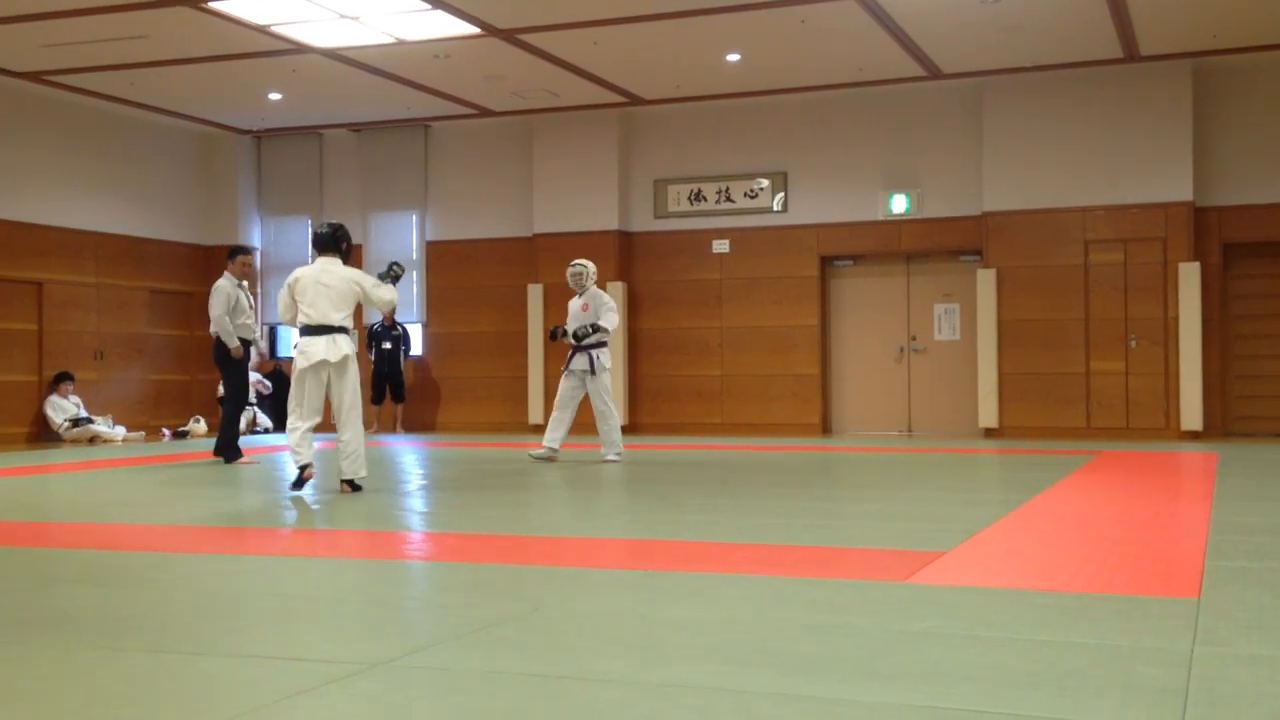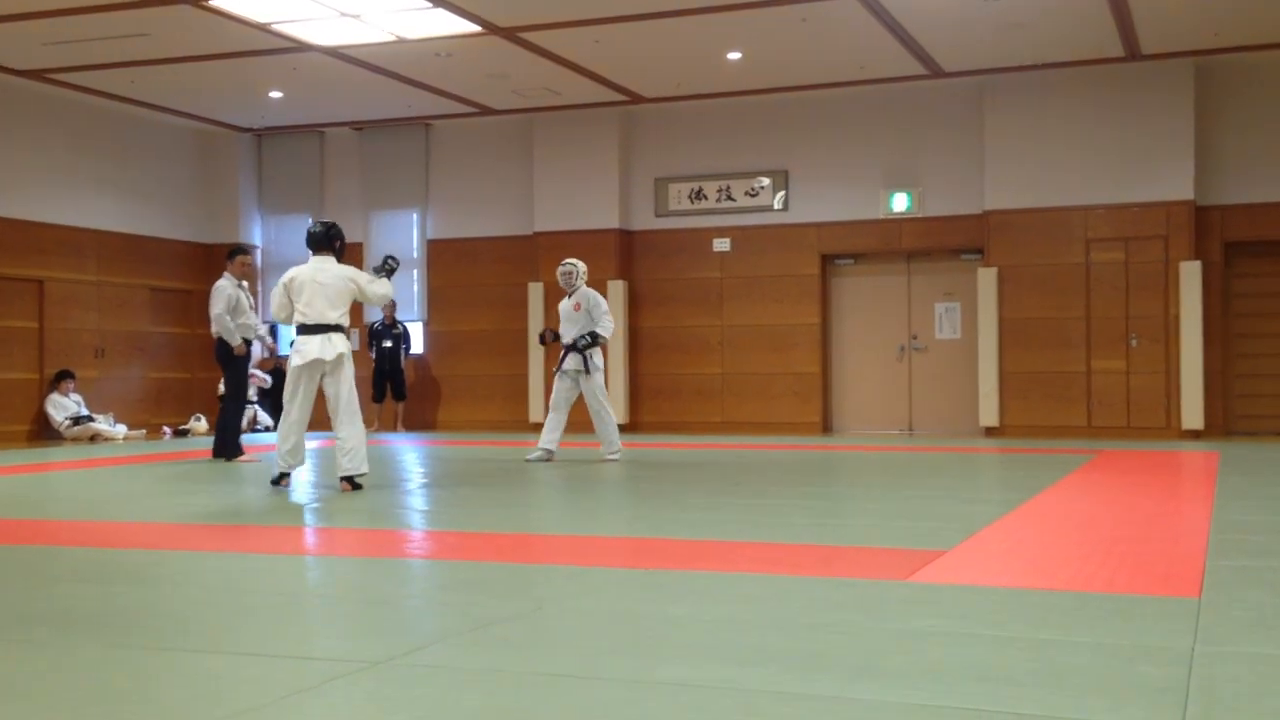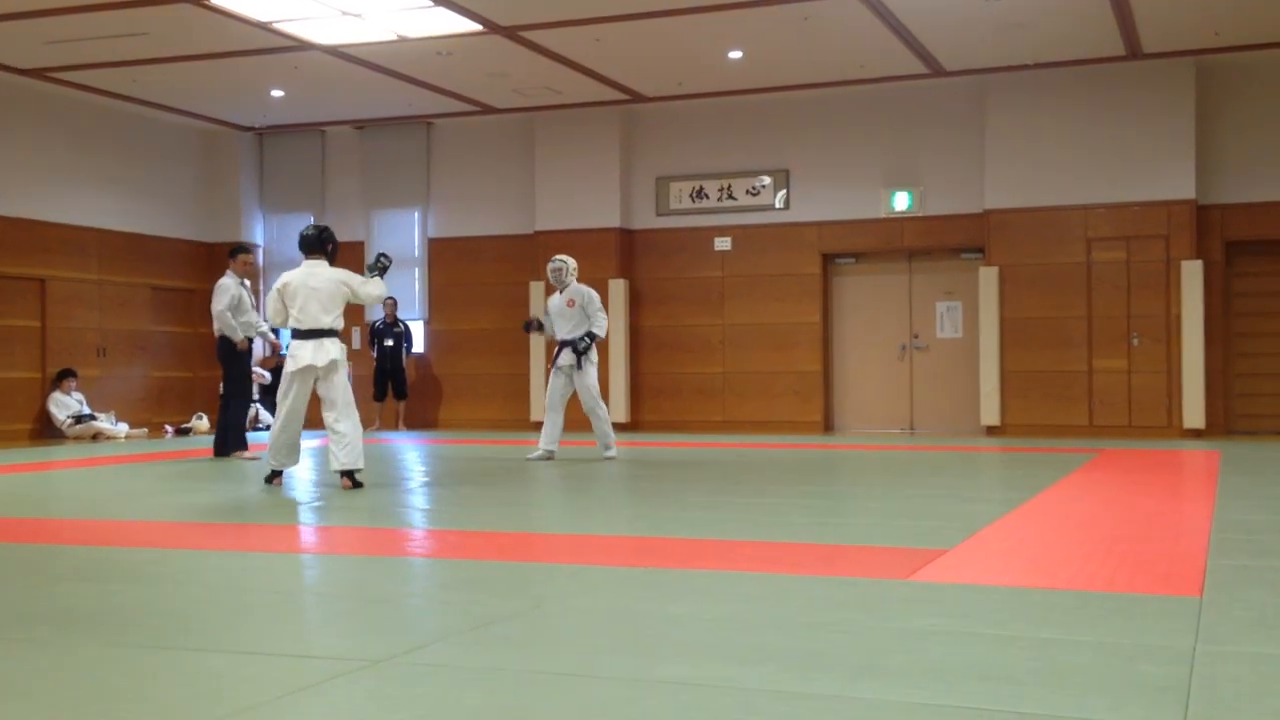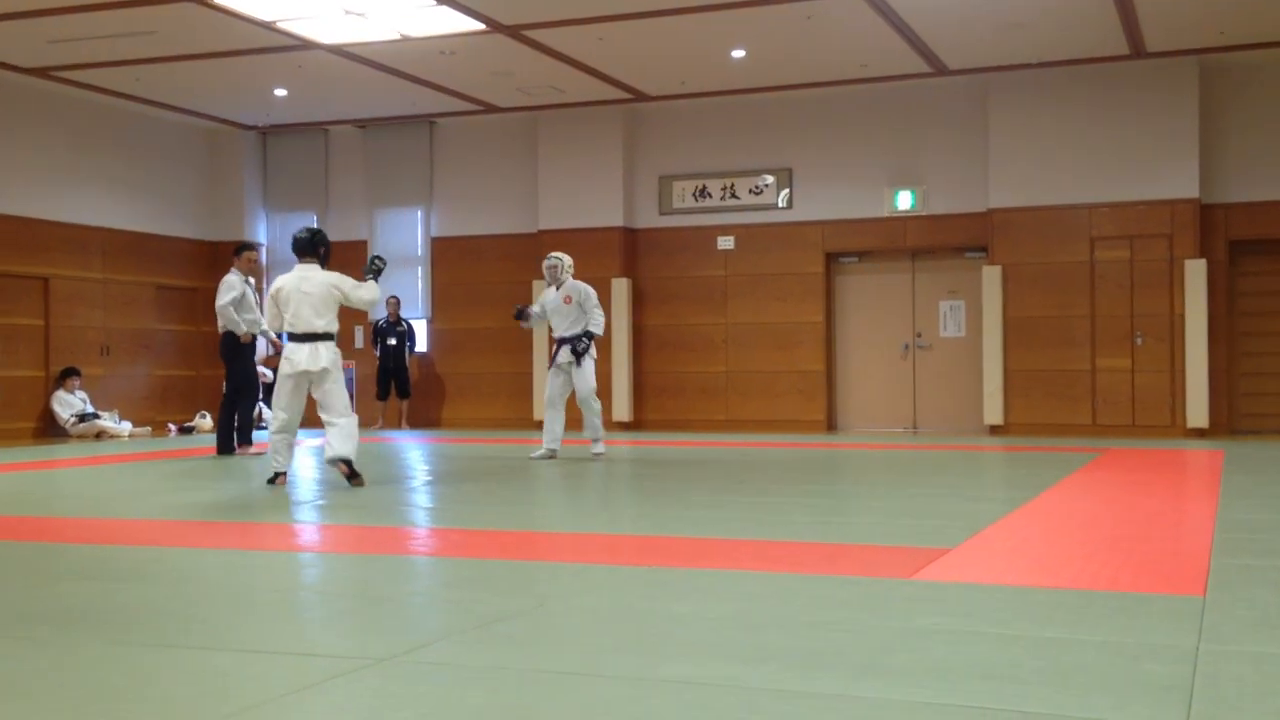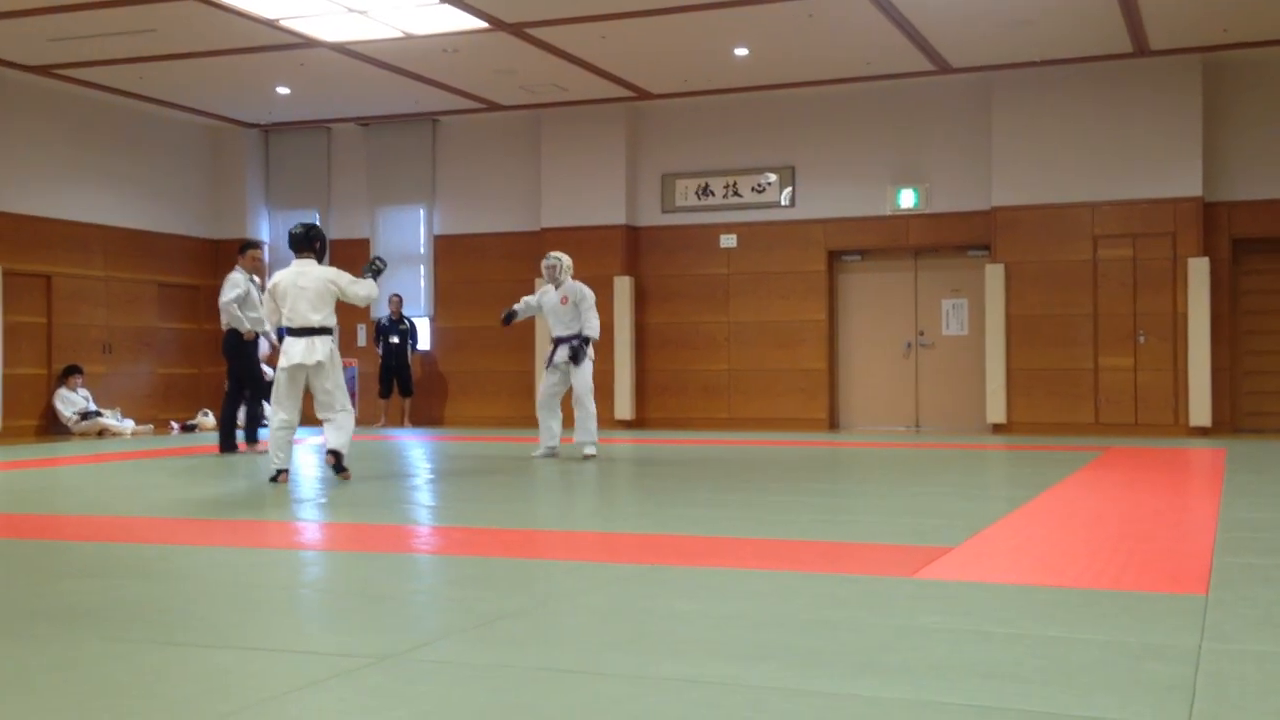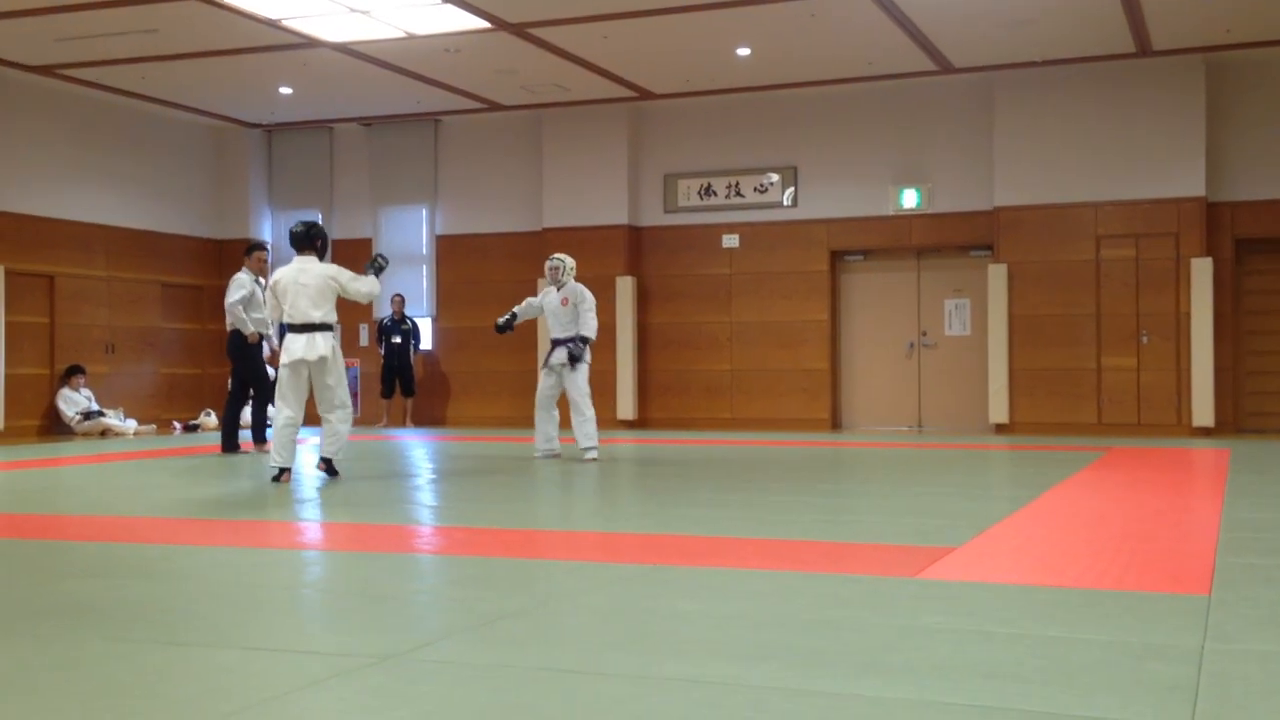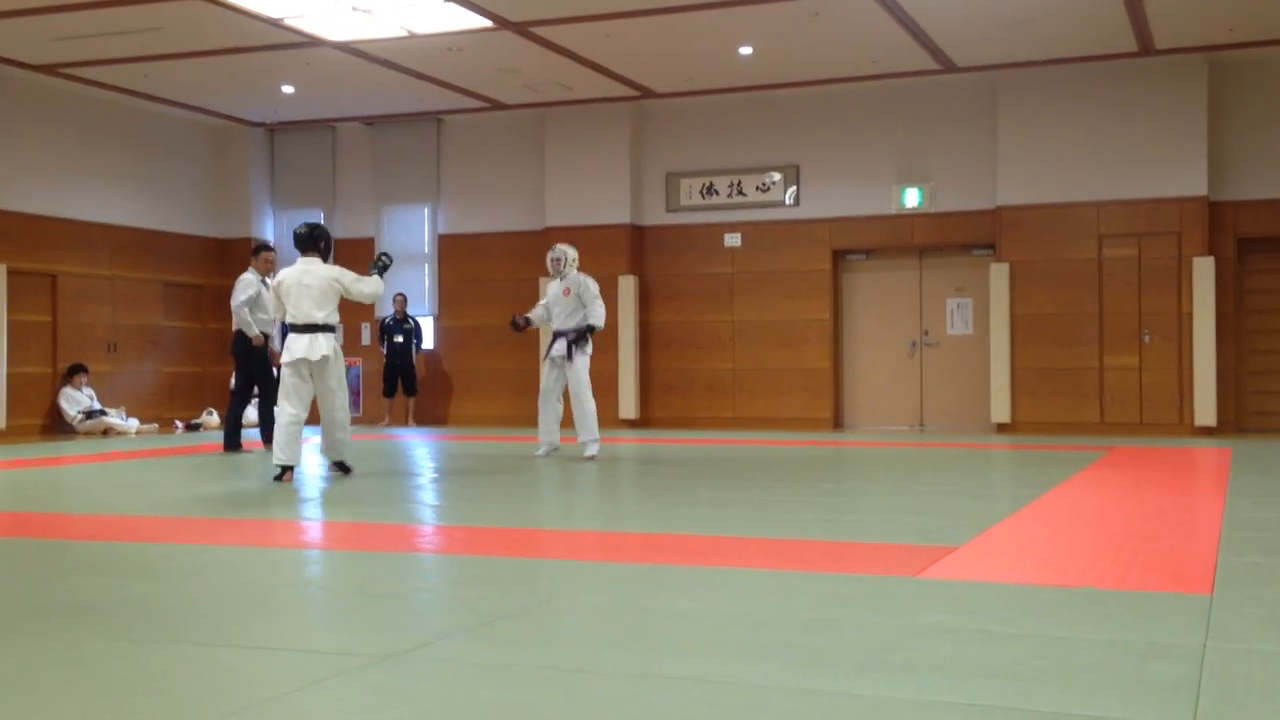
dt=0.1s
person 1, frame 1
left shoulder: (298, 276)
right shoulder: (354, 276)
left elbow: (285, 315)
right elbow: (387, 301)
right wrist: (389, 281)
left hip: (309, 347)
right hip: (340, 347)
left knee: (301, 413)
right knee: (349, 416)
left ankle: (304, 465)
right ankle: (349, 477)
person 1, frame 2
left shoulder: (293, 274)
right shoulder: (348, 274)
left elbow: (280, 313)
right elbow: (382, 295)
right wrist: (385, 275)
left hip: (305, 345)
right hip: (336, 345)
left knee: (295, 412)
right knee: (346, 414)
left ankle: (284, 471)
right ankle: (349, 475)
person 1, frame 3
left shoulder: (287, 279)
right shoulder: (341, 277)
left elbow: (275, 318)
right elbow: (376, 294)
right wrist: (377, 274)
left hip: (300, 350)
right hip: (330, 350)
left knee: (288, 414)
right knee: (342, 414)
left ankle: (277, 470)
right ankle: (347, 470)
person 1, frame 4
left shoulder: (280, 284)
right shoulder: (334, 281)
left elbow: (273, 323)
right elbow: (369, 298)
right wrist: (372, 277)
left hip: (294, 354)
right hip: (324, 353)
left knee: (283, 417)
right knee: (340, 415)
left ankle: (279, 472)
right ankle: (344, 460)
person 1, frame 5
left shoulder: (278, 279)
right shoulder: (331, 276)
left elbow: (272, 318)
right elbow: (366, 295)
right wrist: (371, 276)
left hip: (292, 347)
right hip: (322, 347)
left knee: (283, 413)
right knee: (338, 408)
left ankle: (281, 469)
right ankle: (334, 452)
person 1, frame 6
left shoulder: (279, 275)
right shoulder: (331, 272)
left elbow: (274, 314)
right elbow: (367, 291)
right wrist: (373, 273)
left hip: (293, 344)
right hip: (323, 344)
left knee: (287, 410)
right knee: (336, 407)
left ankle: (284, 467)
right ankle: (327, 457)
person 1, frame 7
left shoulder: (283, 276)
right shoulder: (334, 274)
left elbow: (278, 313)
right elbow: (371, 292)
right wrist: (377, 272)
left hip: (295, 343)
right hip: (325, 344)
left knee: (290, 408)
right knee: (334, 408)
left ankle: (286, 466)
right ankle: (336, 458)
person 2, frame 1
left shoulder: (242, 288)
right shoulder: (223, 287)
right elbow: (219, 318)
left wrist: (257, 344)
right wrist: (234, 344)
left hip: (240, 347)
right hip: (230, 349)
left knee: (238, 399)
right knee: (235, 400)
left ankle: (223, 448)
right ankle: (231, 453)
person 2, frame 2
left shoulder: (242, 288)
right shoulder: (224, 286)
left elbow: (252, 320)
right elbow: (219, 317)
left wrist: (266, 340)
right wrist: (236, 342)
left hip: (241, 348)
right hip: (231, 349)
left knee: (233, 398)
right knee: (236, 398)
left ankle: (221, 448)
right ankle: (233, 451)
person 2, frame 3
left shoulder: (244, 286)
right shoulder: (226, 284)
left elbow: (253, 318)
right elbow: (220, 313)
left wrist: (269, 337)
right wrist: (238, 337)
left hip: (241, 346)
right hip: (232, 346)
left knee: (231, 397)
right knee: (241, 395)
left ankle: (222, 447)
right ankle: (237, 446)
person 2, frame 4
left shoulder: (247, 283)
right shoulder: (232, 281)
left elbow: (256, 317)
right elbow: (223, 307)
left wrist: (271, 336)
right wrist: (242, 330)
left hip: (243, 343)
right hip: (236, 342)
left knee: (233, 395)
right knee: (250, 391)
left ankle: (225, 445)
right ankle: (243, 442)
person 2, frame 5
left shoulder: (253, 282)
right shoulder: (236, 279)
left elbow: (259, 316)
right elbow: (226, 304)
left wrist: (271, 338)
right wrist: (245, 328)
left hip: (246, 341)
right hip: (239, 340)
left knee: (235, 392)
right knee: (256, 389)
left ankle: (227, 443)
right ankle: (252, 440)
person 2, frame 6
left shoulder: (257, 283)
right shoulder: (242, 280)
left elbow: (263, 318)
right elbow: (231, 305)
left wrist: (272, 342)
right wrist: (249, 331)
left hip: (250, 342)
right hip: (244, 342)
left knee: (238, 394)
right knee: (262, 390)
left ankle: (229, 443)
right ankle: (260, 440)
person 2, frame 7
left shoulder: (264, 283)
right shoulder: (248, 280)
right elbow: (238, 307)
left wrist: (273, 345)
right wrist: (253, 333)
left hip: (256, 343)
right hip: (250, 342)
left knee: (242, 393)
right knee: (268, 390)
left ankle: (231, 442)
right ankle: (269, 439)
person 3, frame 1
left shoulder: (600, 297)
right shoulder: (574, 302)
left elbow: (610, 320)
left wrist: (590, 329)
right wrist: (561, 332)
left hip: (595, 357)
right hip: (576, 358)
left knee: (603, 406)
right knee: (563, 404)
left ankle: (613, 450)
right ankle: (550, 448)
person 3, frame 2
left shoulder: (591, 296)
right shoulder: (564, 303)
left elbow: (606, 323)
left wrist: (589, 338)
right wrist: (552, 336)
left hip: (588, 357)
right hip: (568, 358)
left knee: (598, 404)
right knee: (557, 404)
left ankle: (613, 449)
right ankle: (546, 449)
person 3, frame 3
left shoulder: (584, 292)
right shoulder: (553, 300)
left elbow: (600, 320)
right elbow: (551, 326)
left wrist: (587, 339)
right wrist: (536, 325)
left hip: (582, 354)
right hip: (562, 354)
left knee: (591, 400)
right knee: (553, 402)
left ankle: (608, 444)
right ankle: (547, 448)
person 3, frame 4
left shoulder: (581, 288)
right shoulder: (547, 295)
left elbow: (596, 315)
right elbow: (535, 314)
left wrist: (588, 338)
right wrist: (523, 313)
left hip: (582, 348)
right hip: (560, 351)
left knee: (585, 394)
right knee: (553, 399)
left ankle: (597, 439)
right ankle: (550, 446)
person 3, frame 5
left shoulder: (578, 289)
right shoulder: (545, 293)
left elbow: (591, 319)
right elbow: (527, 305)
left wrist: (583, 343)
right wrist: (511, 313)
left hip: (577, 350)
right hip: (558, 351)
left knee: (582, 394)
right knee: (546, 398)
left ankle: (588, 442)
right ankle: (550, 445)
person 3, frame 6
left shoulder: (580, 292)
right shoulder: (547, 294)
left elbow: (588, 320)
right elbow: (529, 307)
left wrist: (582, 343)
right wrist: (507, 319)
left hip: (574, 352)
right hip: (555, 353)
left knee: (579, 399)
right knee: (544, 400)
left ankle: (589, 447)
right ankle: (549, 446)
person 3, frame 7
left shoulder: (582, 281)
right shoulder: (552, 287)
left elbow: (596, 308)
right elbow: (545, 310)
left wrist: (587, 331)
right wrist: (525, 320)
left hip: (576, 344)
right hip: (557, 344)
left knee: (580, 391)
right knee: (548, 393)
left ankle: (590, 441)
right ankle: (549, 441)
